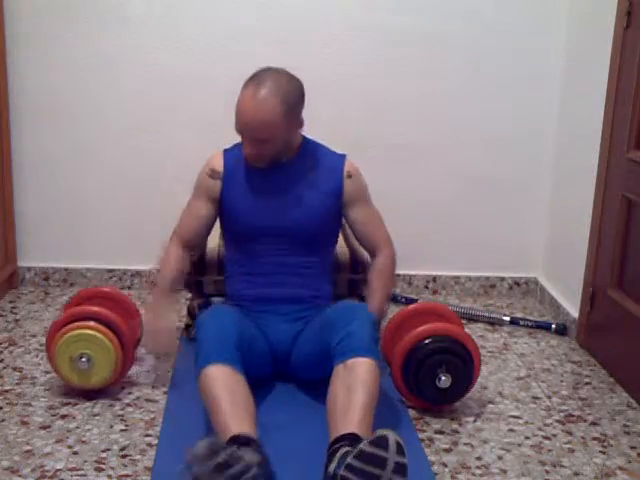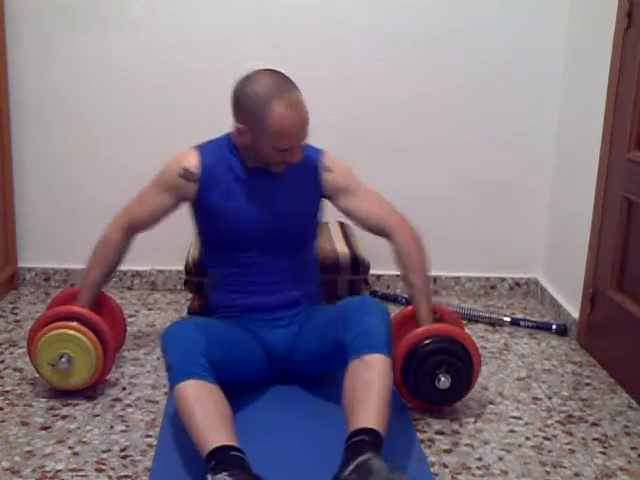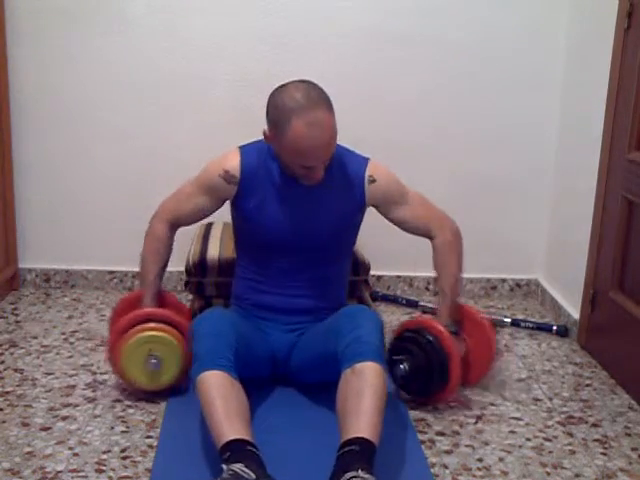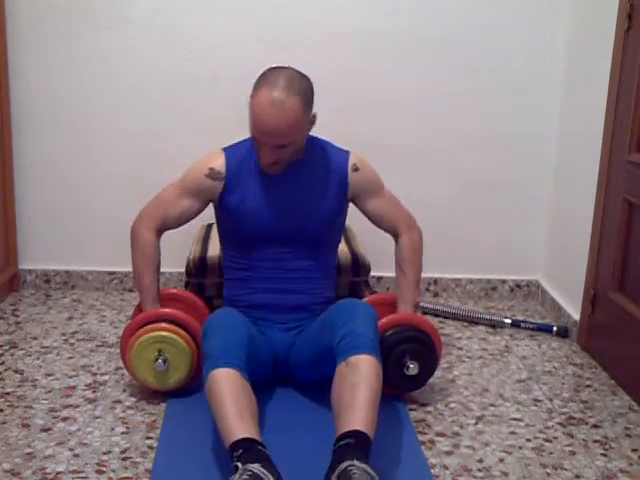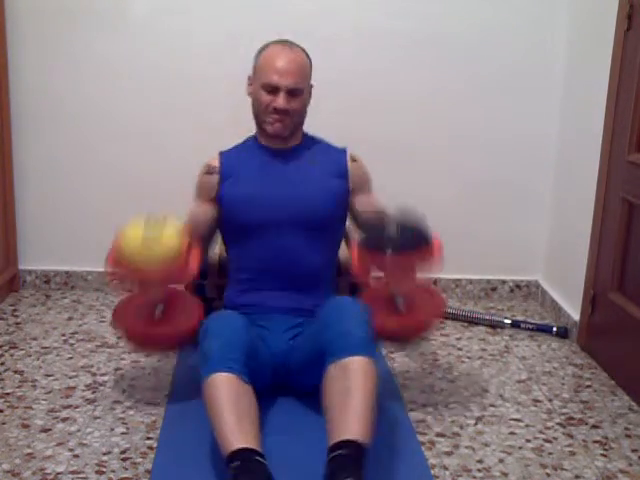
dt=1s
person 1, frame 1
left shoulder: (340, 173)
right shoulder: (220, 170)
left elbow: (382, 251)
right elbow: (184, 243)
left wrist: (371, 322)
right wrist: (159, 305)
left hip: (314, 328)
right hip: (250, 329)
left knee: (353, 318)
right knee: (216, 319)
person 1, frame 2
left shoulder: (320, 167)
right shoulder: (197, 169)
left elbow: (398, 229)
right elbow: (124, 229)
left wrist: (425, 318)
right wrist: (83, 307)
left hip: (307, 327)
right hip: (238, 334)
left knee: (369, 313)
right knee: (181, 337)
person 1, frame 3
left shoulder: (364, 176)
right shoulder: (236, 170)
left elbow: (445, 231)
right elbow: (164, 221)
left wrist: (444, 319)
right wrist: (149, 308)
left hip: (320, 335)
right hip: (252, 330)
left knee: (363, 322)
right knee: (211, 325)
person 1, frame 4
left shoulder: (345, 169)
right shoulder: (221, 169)
left elbow: (407, 231)
right elbow: (146, 226)
left wrist: (404, 317)
right wrist: (153, 315)
left hip: (314, 334)
right hip: (248, 331)
left knee: (358, 315)
right knee: (221, 326)
person 1, frame 5
left shoulder: (343, 164)
right shoulder: (222, 167)
left hip: (314, 332)
right hip: (249, 330)
left knee: (349, 313)
right knee: (220, 328)
